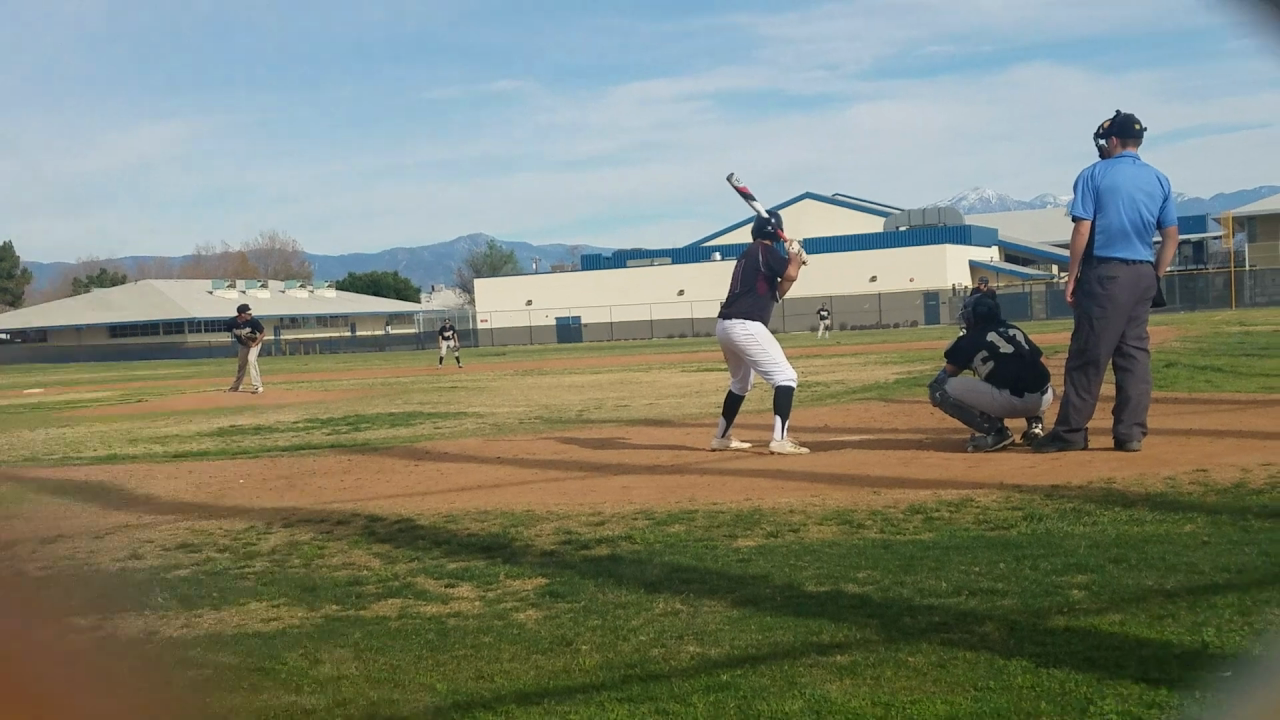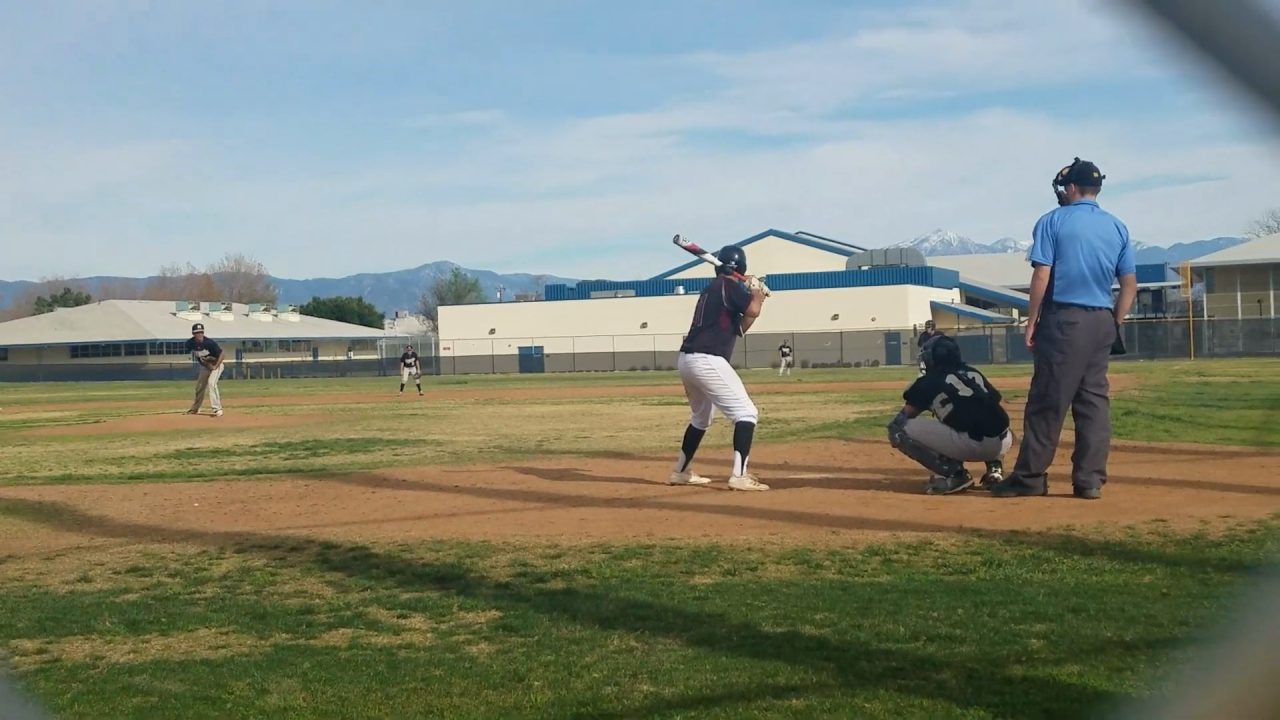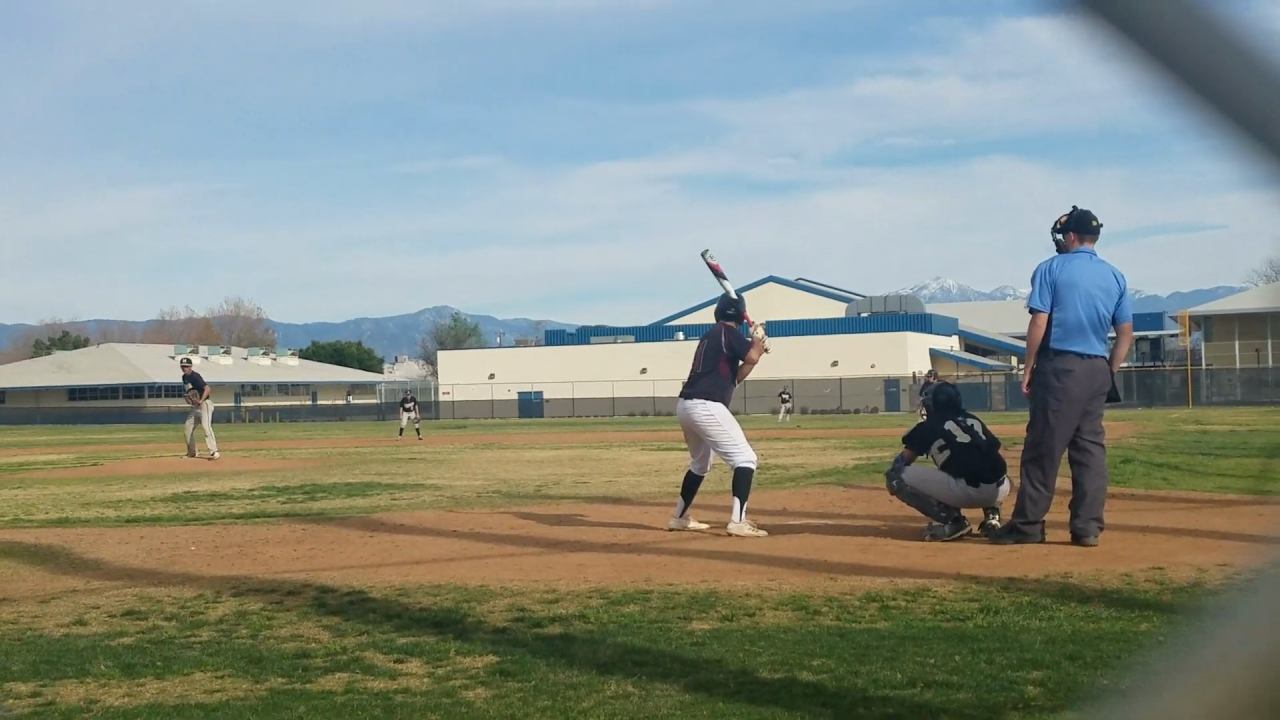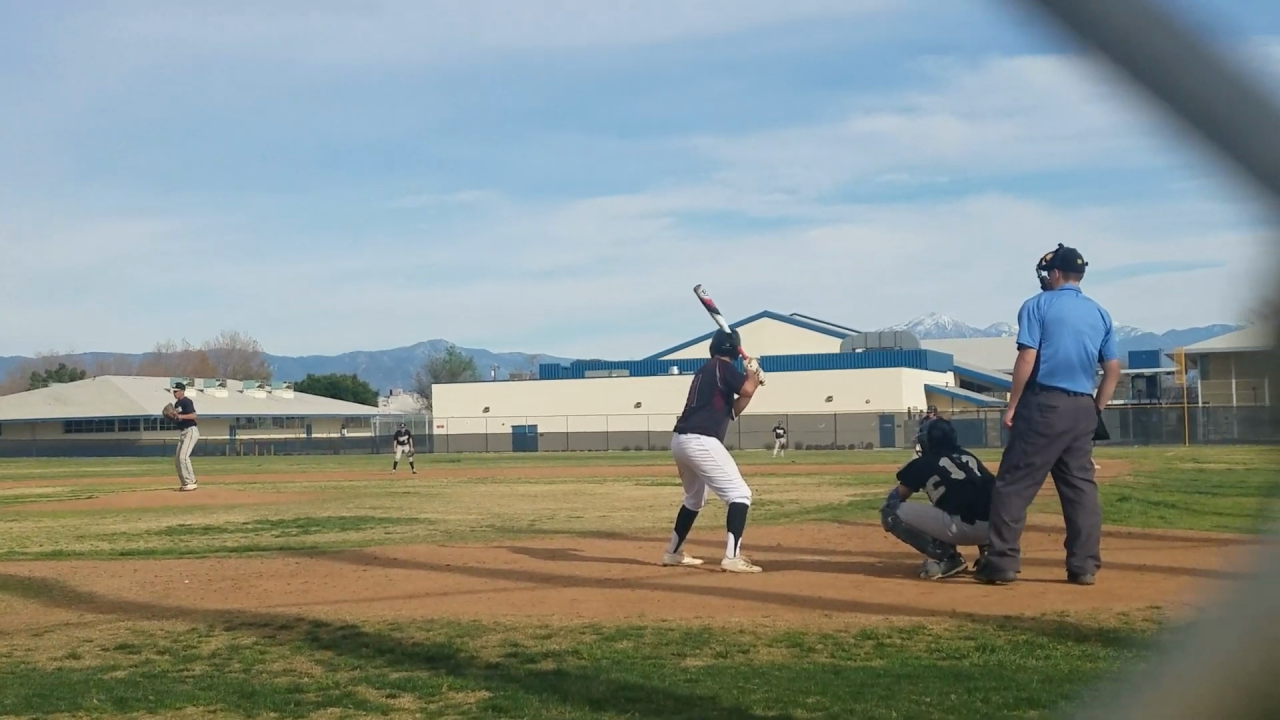
dt=0.4s
person 1, frame 1
left shoulder: (1094, 174)
right shoulder: (1160, 180)
left elbow: (1082, 231)
right elbow: (1171, 237)
left wrist: (1072, 277)
right wrist: (1155, 277)
left hip: (1104, 274)
right hip: (1142, 275)
left knee: (1089, 354)
right knee: (1135, 354)
left ankle: (1070, 432)
right ankle: (1131, 432)
person 1, frame 2
left shoulder: (1053, 221)
right shoulder: (1118, 227)
left elbow: (1042, 276)
right elbow: (1129, 284)
left wrist: (1032, 322)
right wrist: (1114, 324)
left hip: (1064, 319)
right hip: (1102, 321)
left knee: (1048, 400)
right knee: (1095, 400)
left ankle: (1030, 477)
right ankle: (1091, 479)
person 1, frame 3
left shoulder: (1051, 268)
right shoulder: (1115, 276)
left elbow: (1039, 324)
right elbow: (1125, 333)
left wrist: (1028, 368)
right wrist: (1109, 372)
left hip: (1059, 367)
right hip: (1097, 370)
left knee: (1043, 447)
right knee: (1091, 447)
left ankle: (1028, 524)
right ankle: (1088, 526)
person 1, frame 4
left shoulder: (1038, 305)
right shoulder: (1100, 313)
left elbow: (1027, 360)
right elbow: (1113, 370)
left wrist: (1013, 404)
right wrist: (1095, 410)
left hip: (1044, 404)
right hip: (1082, 407)
left knee: (1015, 482)
right knee: (1081, 486)
left ankle: (1002, 560)
right ankle: (1084, 564)
person 2, frame 1
left shoulder: (747, 254)
right shoulder: (765, 251)
left elbow: (776, 294)
right elbow: (791, 275)
left wrist: (796, 262)
right wrist: (793, 254)
left hip: (726, 326)
right hip: (745, 326)
left knee: (741, 382)
right knee: (785, 377)
left ankle: (721, 437)
right ankle: (780, 439)
person 2, frame 2
left shoulder: (711, 289)
right shoulder: (728, 286)
left elbow: (740, 328)
right elbow: (754, 310)
left wrist: (757, 296)
right wrist: (755, 292)
left hip: (688, 360)
right hip: (707, 360)
left knee: (701, 417)
right knee: (746, 412)
left ankle: (681, 472)
right ankle: (739, 475)
person 2, frame 3
left shoulder: (710, 336)
right shoulder: (727, 332)
left elbow: (735, 378)
right elbow: (752, 358)
left wrist: (758, 348)
right wrist: (757, 340)
left hip: (687, 406)
right hip: (706, 406)
left knee: (700, 463)
right knee: (745, 458)
left ankle: (679, 517)
right ankle: (738, 521)
person 2, frame 4
left shoulder: (705, 370)
right shoulder: (722, 367)
left elbow: (732, 411)
right elbow: (746, 389)
left wrist: (754, 383)
right wrist: (752, 373)
left hip: (682, 440)
right hip: (700, 441)
left knee: (694, 498)
right knee: (739, 493)
left ankle: (673, 553)
right ankle: (732, 557)
person 3, frame 1
left shoulder: (969, 339)
right shoulder: (1014, 330)
left elbow: (946, 375)
right elbow: (1041, 364)
left hip: (1010, 401)
right hip: (1043, 398)
left knee: (938, 388)
left ankle: (994, 431)
right ankle: (1035, 423)
person 3, frame 2
left shoulder: (929, 381)
right shoulder: (973, 373)
left elbow: (905, 416)
right elbow: (999, 408)
left hip: (969, 445)
left knee: (898, 429)
left ankle: (952, 473)
right ankle: (994, 467)
person 3, frame 3
left shoulder: (928, 426)
right shoulder: (974, 420)
left elbow: (902, 462)
right elbow: (996, 454)
left hip: (967, 491)
right hip: (1000, 490)
left knee: (895, 476)
left ankle: (951, 520)
right ankle: (992, 514)
person 3, frame 4
left shoulder: (923, 463)
right shoulder: (969, 457)
left elbow: (896, 498)
right elbow: (991, 489)
left hip: (961, 528)
left knee: (890, 512)
left ankle: (946, 557)
right ankle: (987, 551)
